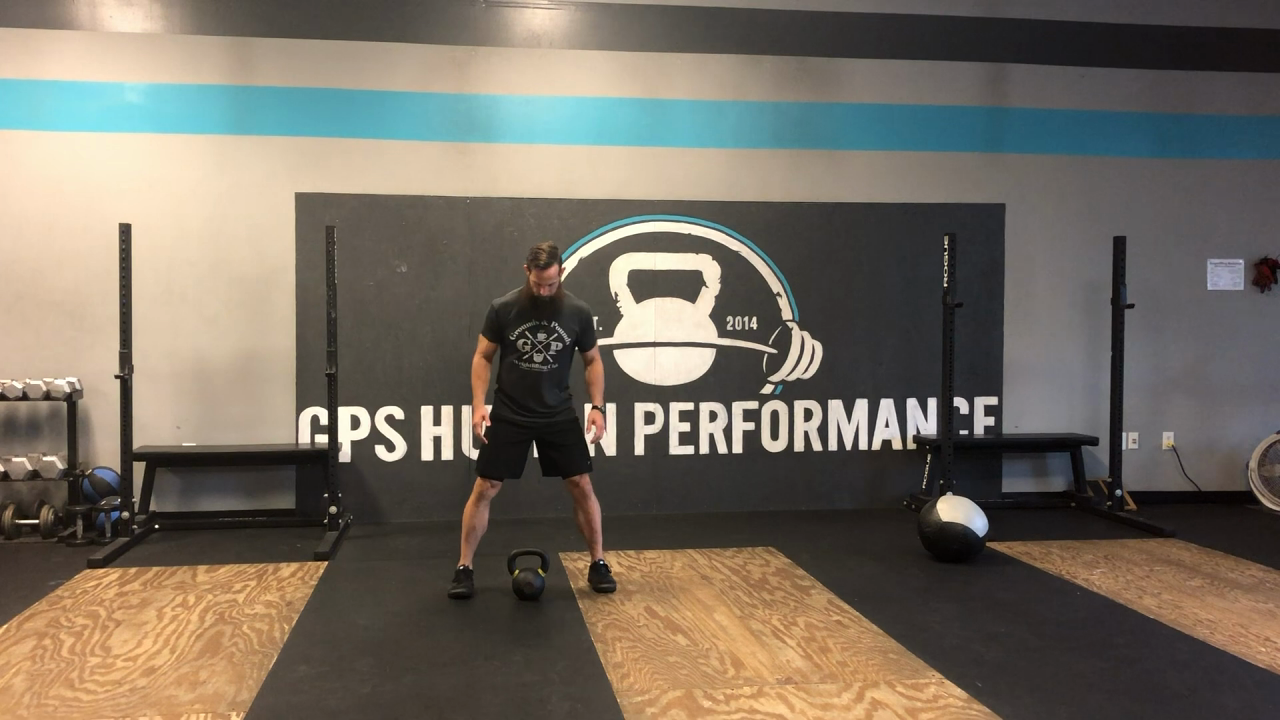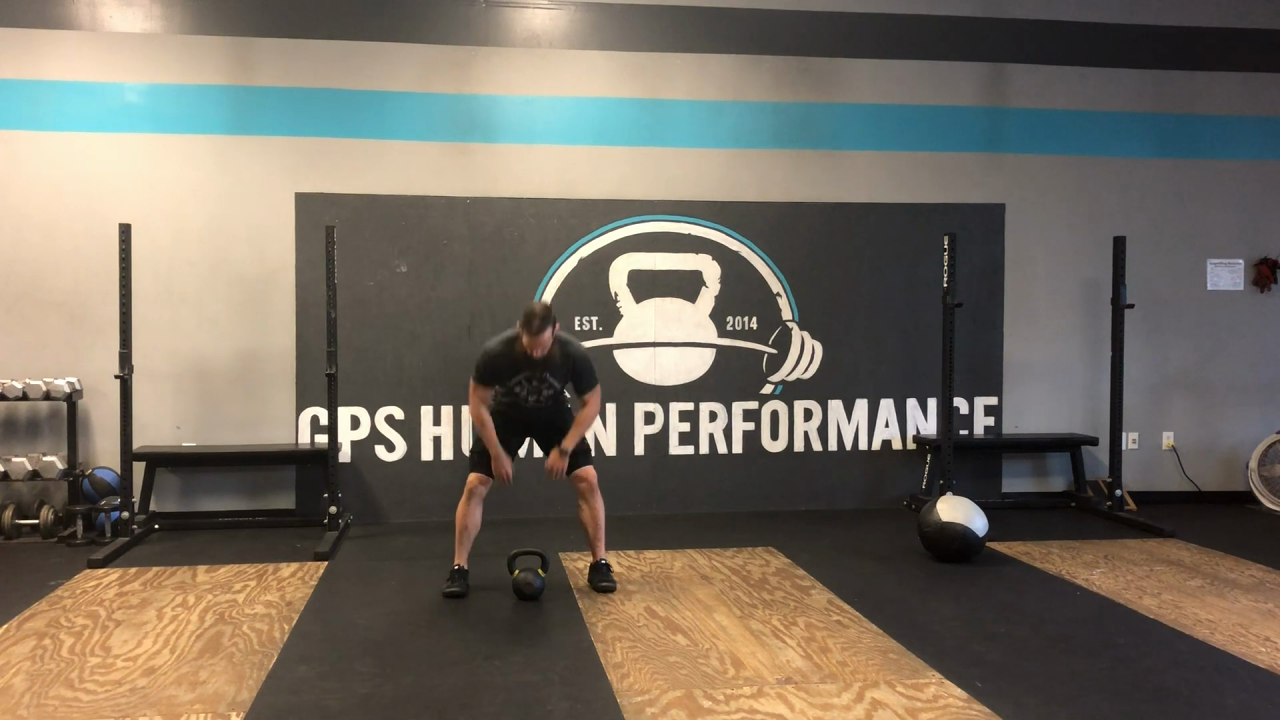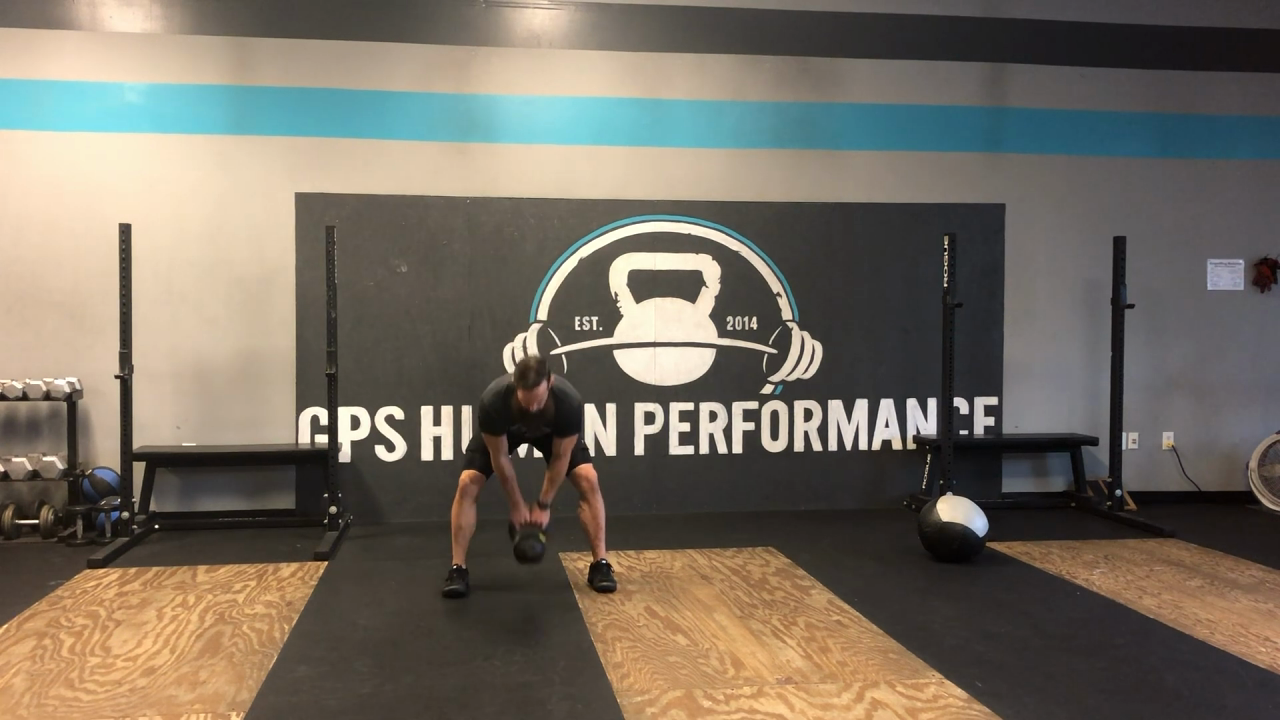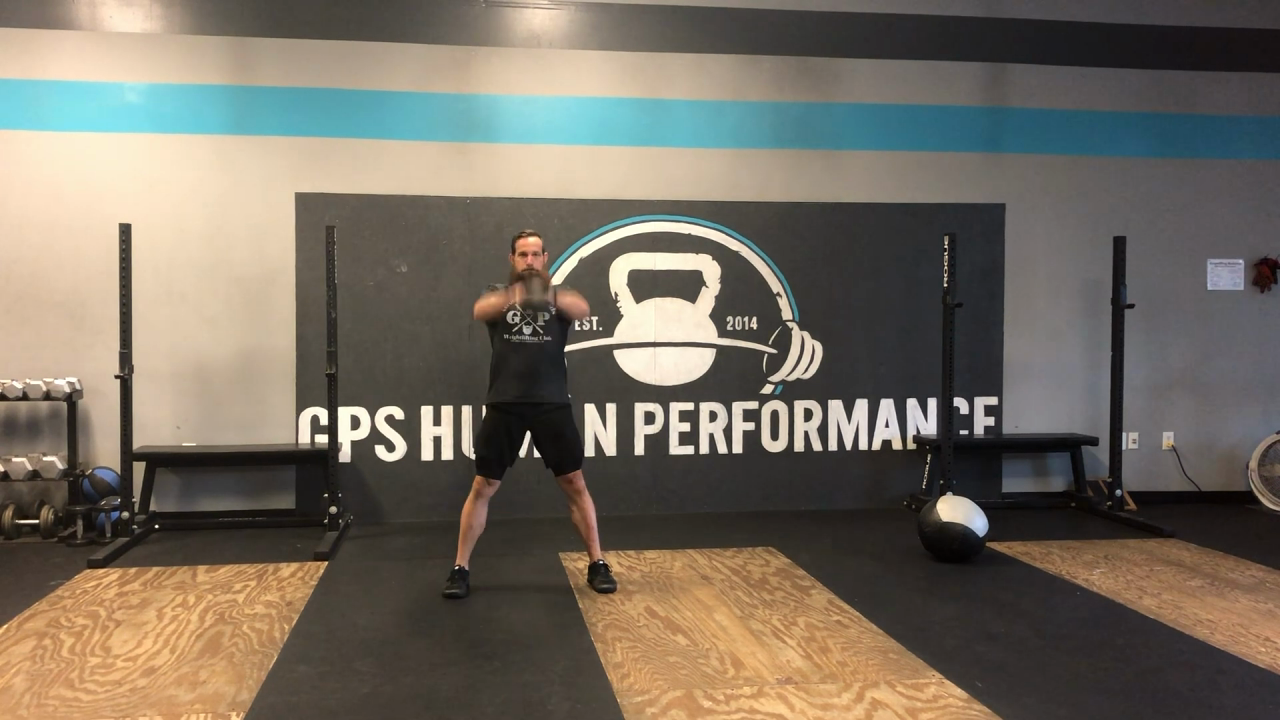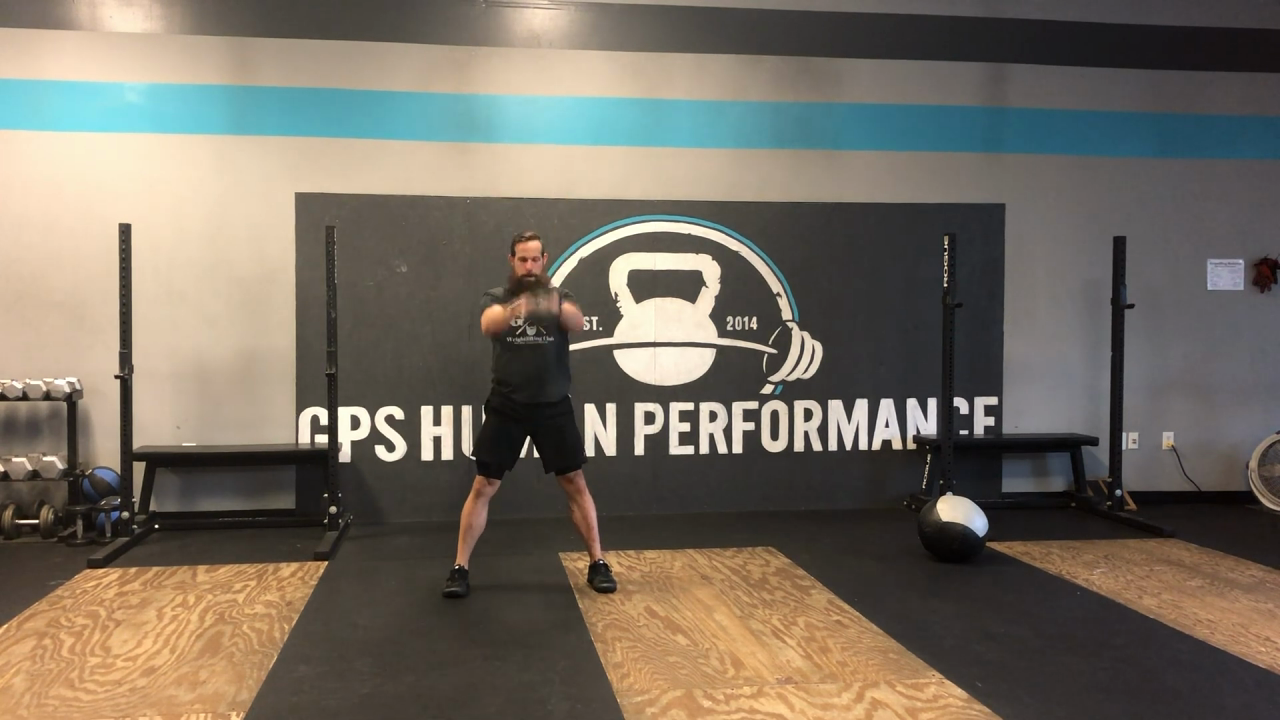
dt=1s
person 1, frame 1
left shoulder: (578, 312)
right shoulder: (503, 309)
left elbow: (592, 360)
right elbow: (482, 357)
left wrist: (597, 405)
right wrist: (478, 405)
left hip: (559, 414)
right hip: (509, 415)
left knee: (582, 486)
right knee: (485, 489)
left ankle: (598, 564)
right ankle: (464, 568)
person 1, frame 2
left shoulder: (574, 354)
right shoulder: (496, 352)
left elbow: (592, 403)
right elbow: (478, 404)
left wrist: (564, 449)
right wrist: (496, 454)
left hip: (553, 416)
right hip: (506, 416)
left knee: (587, 479)
right knee: (475, 485)
left ankle: (599, 564)
right ankle: (459, 569)
person 1, frame 3
left shoulder: (569, 401)
right shoulder: (493, 401)
left elbow: (560, 458)
right elbow: (499, 458)
left wrist: (543, 505)
right wrist: (517, 505)
left hip: (551, 431)
right hip: (505, 429)
left knee: (588, 479)
right knee: (468, 483)
left ankle: (600, 564)
right ankle: (458, 569)
person 1, frame 4
left shoulder: (559, 296)
right shoulder: (499, 295)
left elbow: (582, 309)
right elbow: (480, 310)
left wrist: (553, 296)
right wrist: (511, 295)
left hip: (552, 404)
right hip: (504, 405)
left knee: (575, 484)
right knee: (483, 487)
left ankle: (597, 564)
right ankle: (460, 569)
person 1, frame 5
left shoulder: (559, 297)
right shoulder: (498, 296)
left elbow: (577, 322)
right elbow: (487, 325)
left wrist: (556, 305)
right wrist: (514, 309)
left hip: (554, 405)
right hip: (506, 405)
left knee: (575, 483)
right knee: (483, 487)
left ankle: (598, 564)
right ankle: (460, 569)
